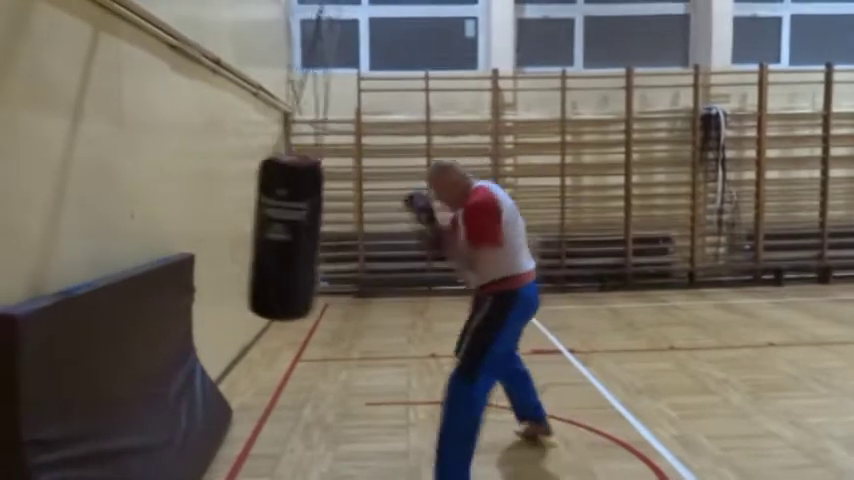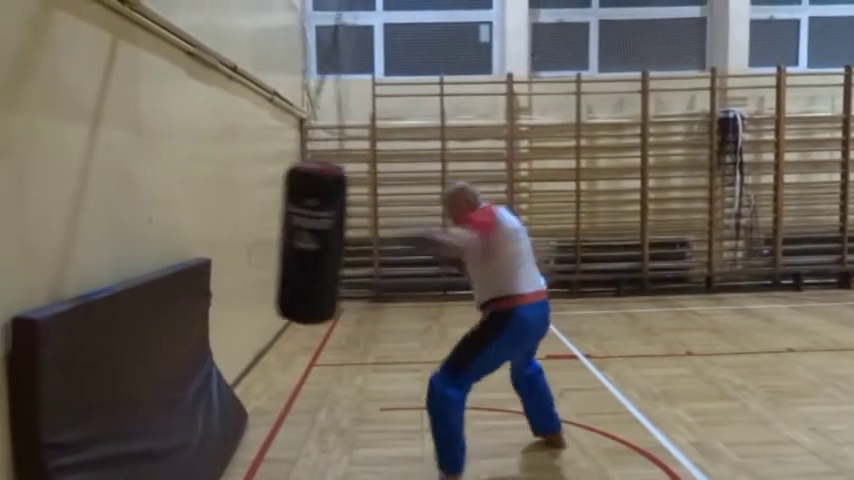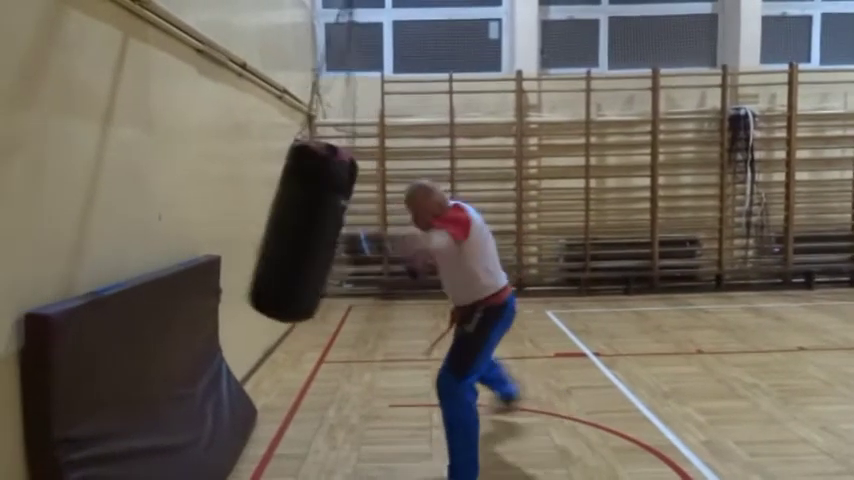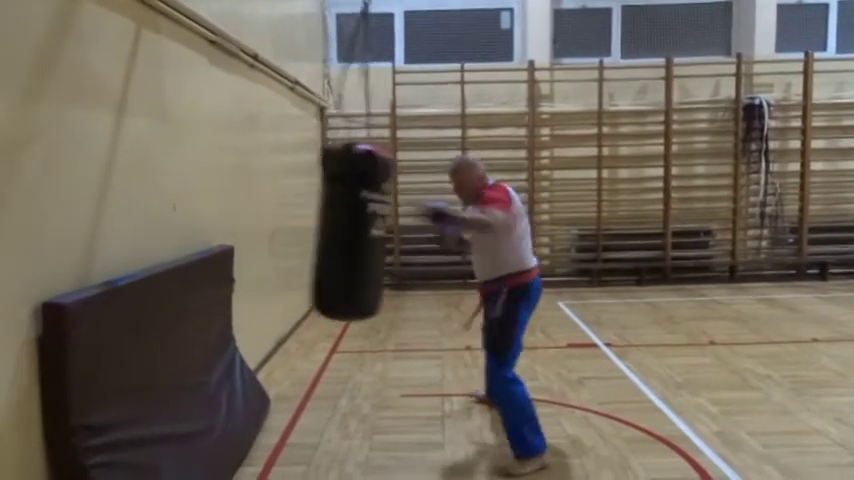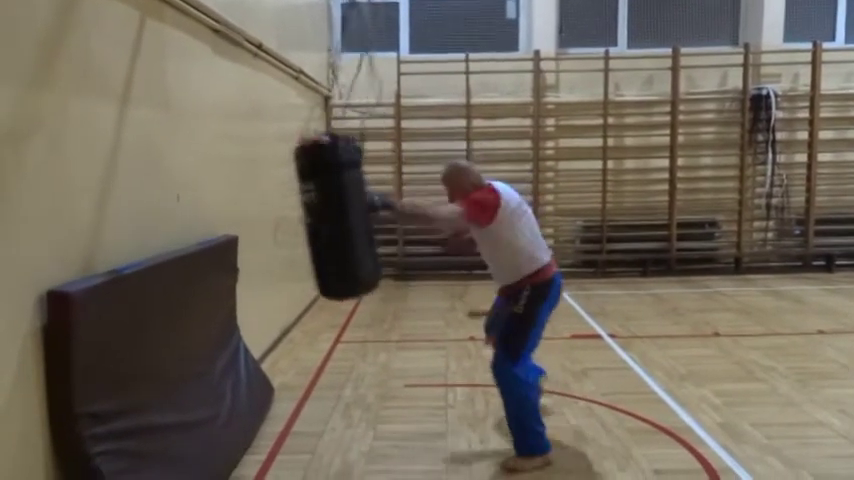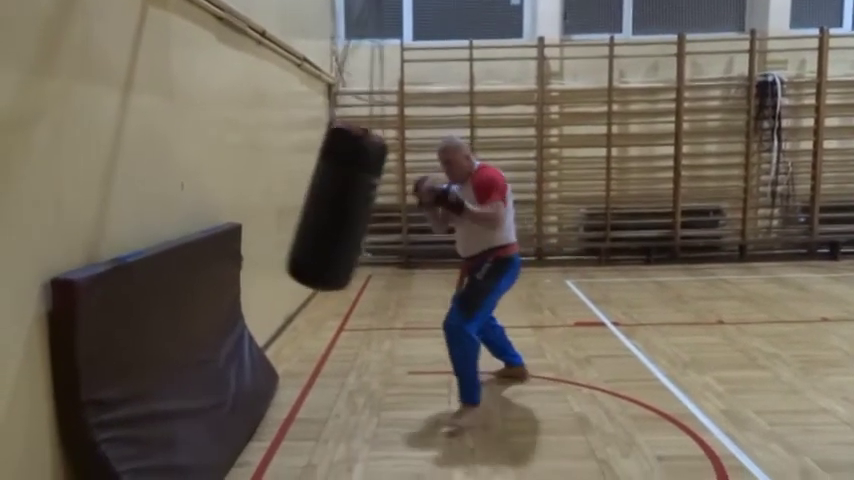
dt=0.7s
person 1, frame 1
left shoulder: (481, 201)
right shoulder: (482, 196)
left elbow: (473, 263)
right elbow: (457, 242)
left wrist: (444, 240)
right wrist: (437, 226)
left hip: (506, 296)
right hip: (520, 291)
left knee: (468, 380)
right knee: (504, 358)
right ankle: (536, 420)
person 1, frame 2
left shoulder: (484, 217)
right shoulder: (498, 218)
left elbow: (462, 244)
left wrist: (433, 237)
right wrist: (447, 242)
left hip: (509, 316)
right hip: (537, 310)
left knee: (445, 385)
right knee: (525, 368)
right ankle: (552, 431)
person 1, frame 3
left shoulder: (455, 216)
right shoulder: (449, 218)
left elbow: (434, 247)
right elbow: (436, 254)
right wrist: (421, 262)
left hip: (490, 308)
right hip: (481, 306)
left knee: (453, 384)
right knee: (475, 360)
right ankle: (508, 395)
person 1, frame 4
left shoulder: (496, 194)
right shoulder: (477, 198)
left elbow: (493, 222)
right elbow: (483, 237)
left wrist: (450, 215)
right wrist: (446, 218)
left hip: (515, 288)
right hip: (501, 286)
left knee: (500, 366)
right knee: (495, 346)
left ankle: (531, 452)
right ankle: (496, 394)
person 1, frame 5
left shoulder: (484, 198)
right shoulder: (493, 194)
left elbow: (443, 216)
left wrist: (392, 206)
left hip: (536, 286)
right hip: (524, 283)
left knee: (506, 366)
right knee: (498, 332)
left ankle: (535, 450)
right ankle: (531, 378)
person 1, frame 6
left shoulder: (488, 177)
right shoulder: (455, 186)
left elbow: (495, 220)
right elbow: (439, 227)
left wrist: (461, 208)
right wrist: (428, 203)
left hip: (498, 261)
right hip: (480, 261)
left knee: (458, 324)
right knee: (479, 318)
left ankle: (470, 402)
right ankle: (515, 365)
